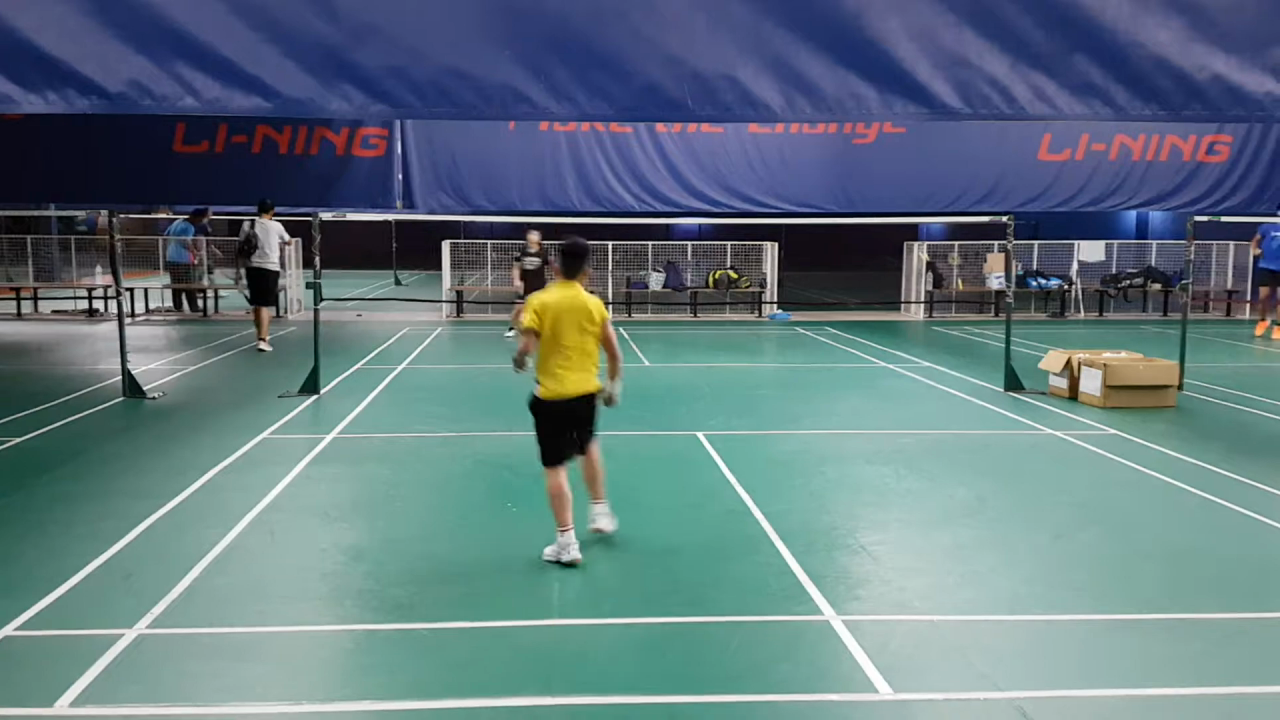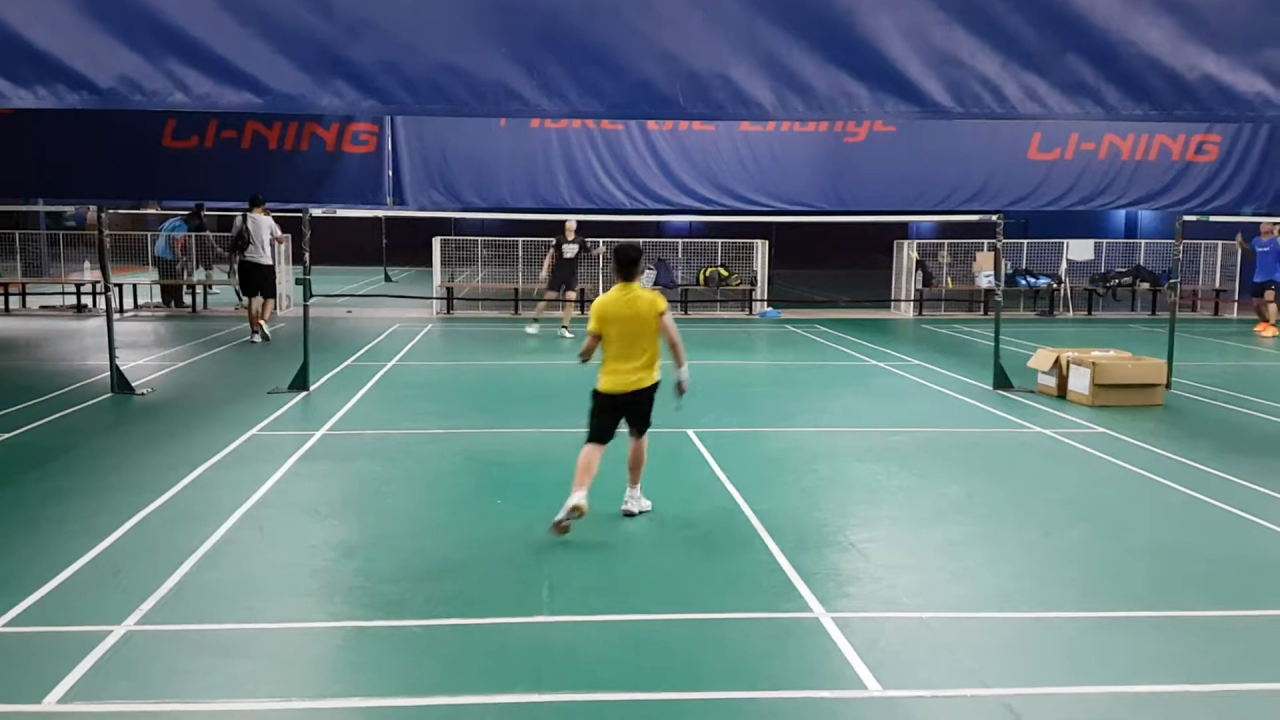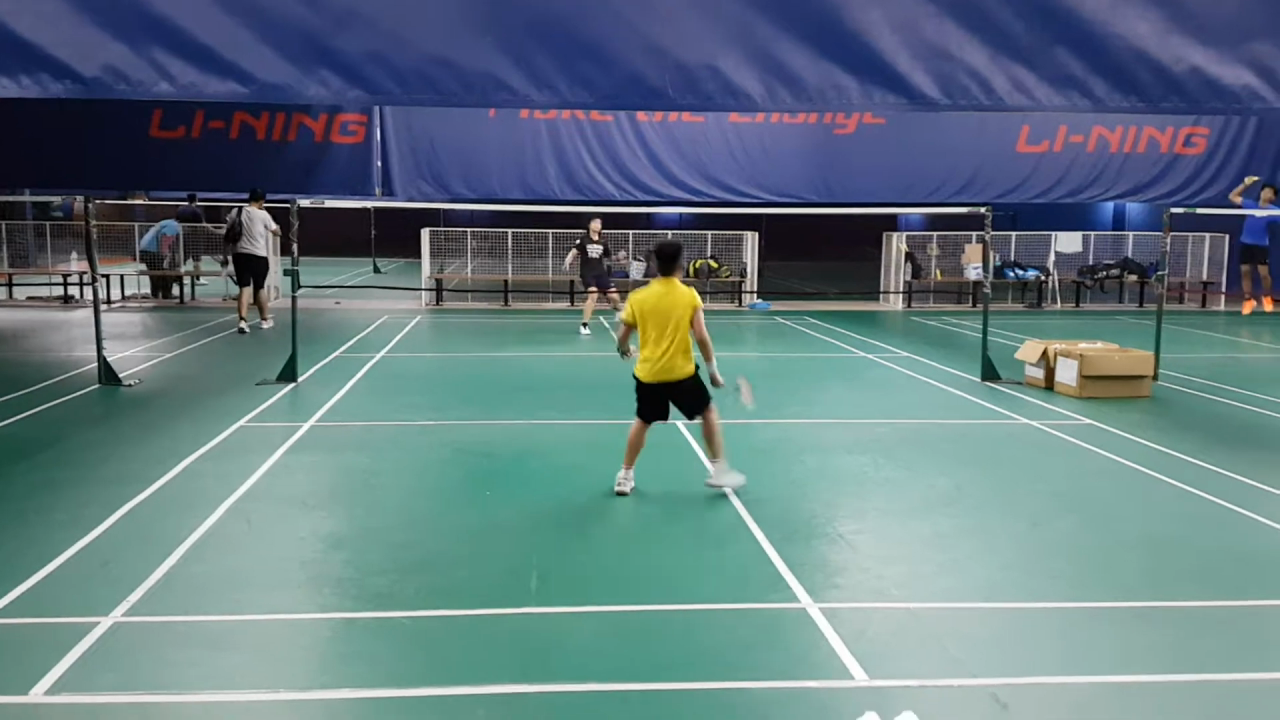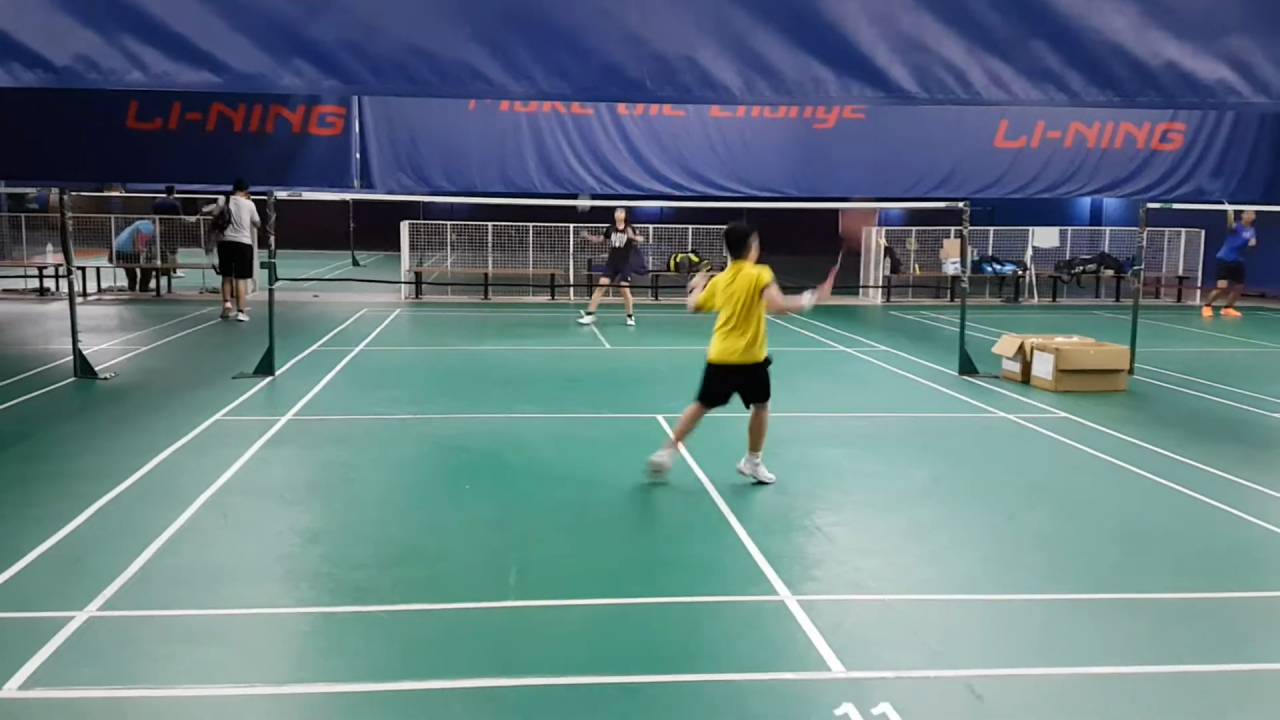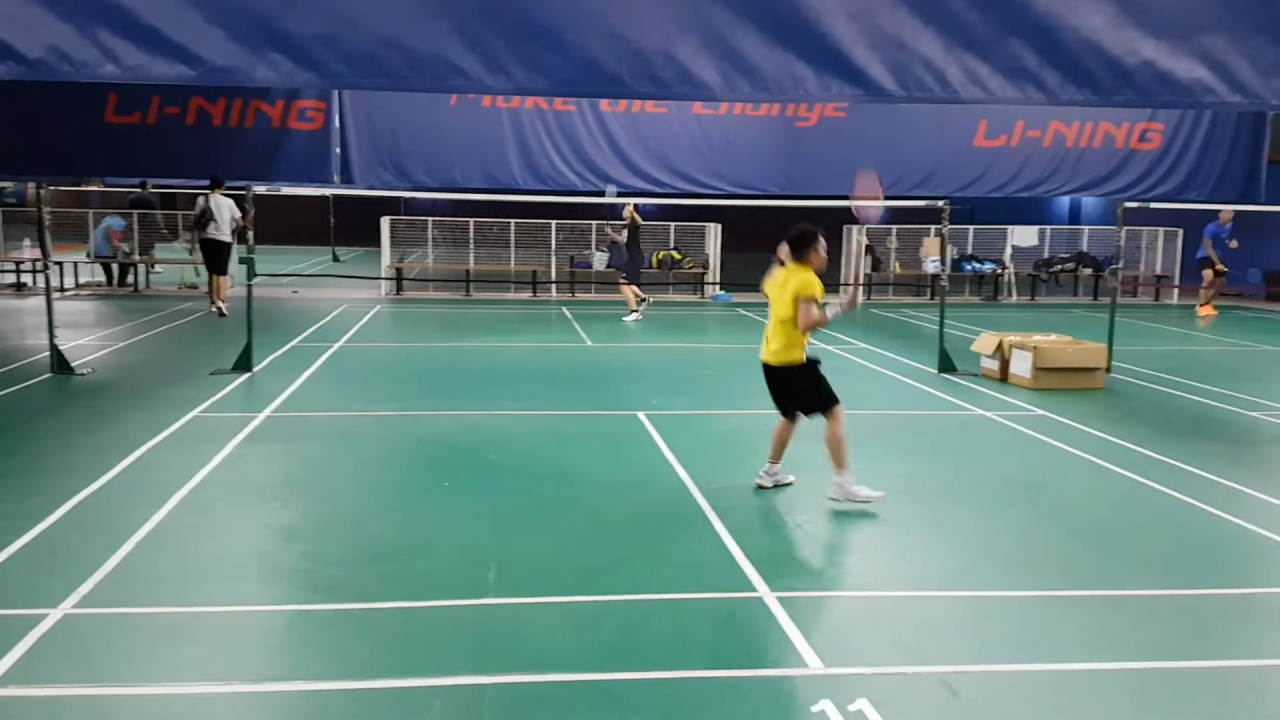
dt=0.3s
person 1, frame 1
left shoulder: (539, 301)
right shoulder: (595, 305)
left elbow: (526, 346)
right elbow: (614, 352)
left wrist: (519, 362)
right wrist: (613, 388)
left hip: (551, 396)
right hip: (586, 391)
left knee: (555, 466)
right knee: (586, 447)
left ankle: (566, 542)
right ankle: (600, 513)
person 1, frame 2
left shoulder: (601, 304)
right shoulder: (654, 300)
left elbow: (589, 348)
right elbow: (673, 339)
left wrist: (584, 356)
right wrist: (682, 373)
left hip: (610, 386)
right hip: (644, 383)
left knee: (595, 444)
right knee: (639, 436)
left ankle: (577, 498)
right ankle: (634, 496)
person 1, frame 3
left shoulder: (639, 298)
right shoulder: (690, 296)
left elbow: (622, 337)
right elbow: (702, 337)
left wrist: (624, 350)
right wrist: (712, 370)
left hip: (648, 375)
right hip: (681, 373)
left knee: (643, 422)
right knee: (708, 413)
left ankle: (624, 477)
right ankle: (719, 470)
person 1, frame 4
left shoulder: (718, 282)
right shoulder: (759, 274)
left elbow: (693, 306)
right elbow: (776, 305)
left wrist: (696, 287)
right wrist: (809, 299)
left hip: (720, 358)
right hip: (751, 358)
left knee: (701, 406)
right knee: (761, 407)
left ankle: (666, 453)
right ankle: (752, 463)
person 1, frame 5
left shoulder: (780, 275)
right shoulder: (808, 281)
left elbow: (766, 288)
right elbow: (807, 323)
left wrist: (780, 261)
right wrist: (837, 310)
left hip: (772, 359)
right hip: (791, 361)
left knee: (792, 416)
right knee: (835, 414)
left ankle: (770, 472)
right ankle: (842, 483)
